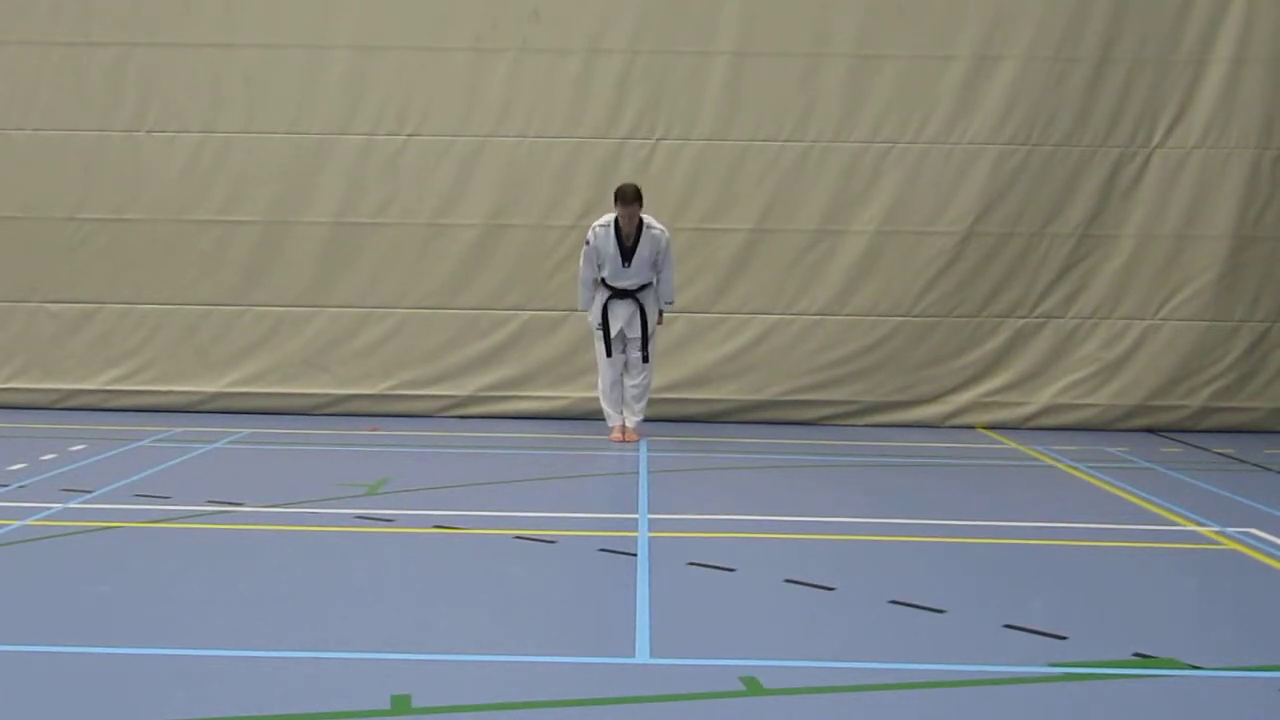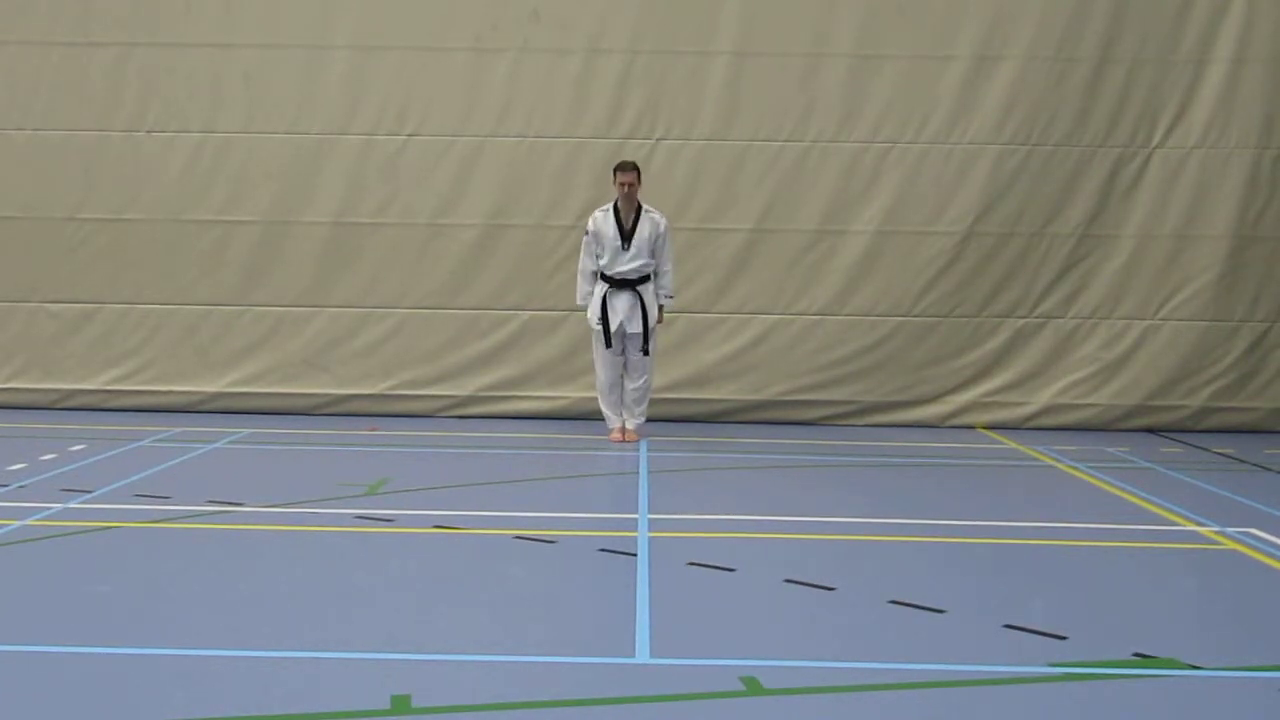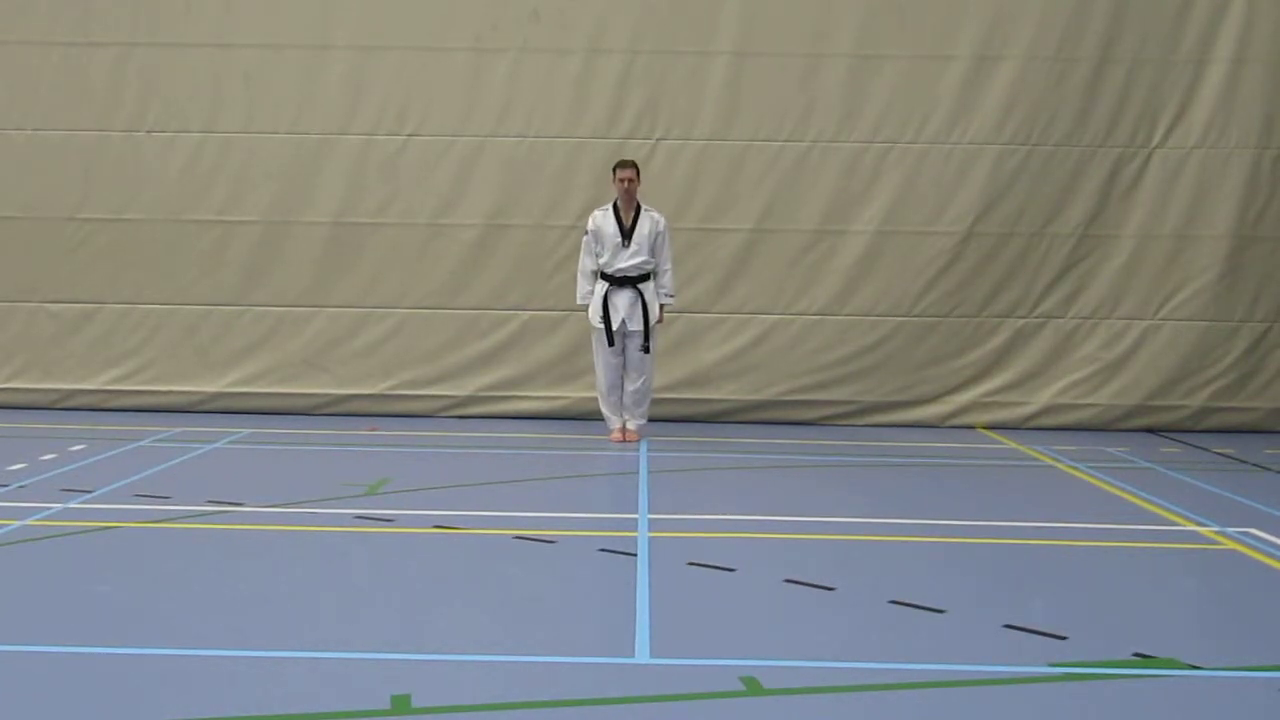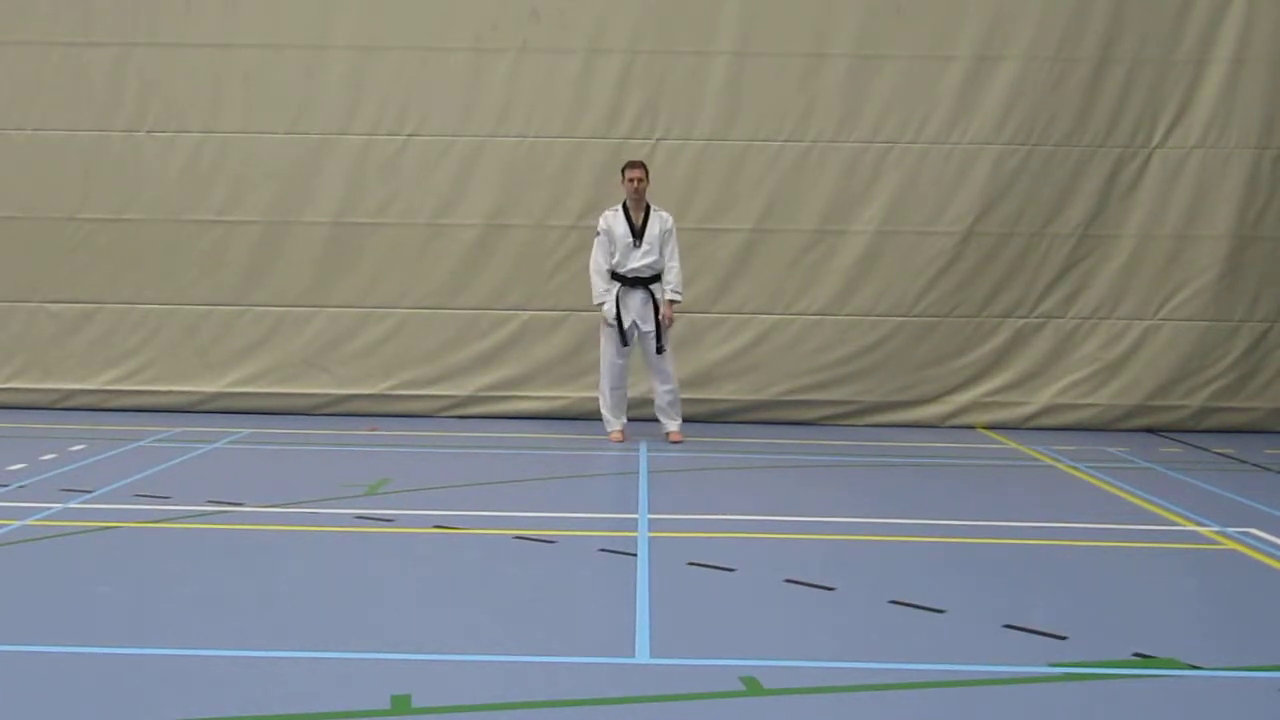
dt=0.5s
person 1, frame 1
left shoulder: (658, 234)
right shoulder: (598, 231)
left elbow: (665, 274)
right elbow: (587, 273)
left wrist: (662, 309)
right wrist: (589, 309)
left hip: (642, 304)
right hip: (608, 304)
left knee: (638, 367)
right knee: (609, 367)
left ankle: (632, 423)
right ankle: (615, 423)
person 1, frame 2
left shoulder: (656, 221)
right shoulder: (598, 219)
left elbow: (664, 266)
right elbow: (588, 264)
left wrist: (661, 305)
right wrist: (588, 304)
left hip: (641, 299)
right hip: (608, 298)
left knee: (639, 367)
right knee: (608, 367)
left ankle: (632, 423)
right ankle: (615, 423)
person 1, frame 3
left shoulder: (655, 221)
right shoulder: (598, 219)
left elbow: (663, 265)
right elbow: (587, 264)
left wrist: (662, 304)
right wrist: (588, 303)
left hip: (641, 297)
right hip: (608, 297)
left knee: (639, 366)
right knee: (608, 366)
left ankle: (633, 423)
right ankle: (615, 423)
person 1, frame 4
left shoulder: (664, 220)
right shoulder: (608, 219)
left elbow: (671, 263)
right elbow: (599, 264)
left wrist: (669, 302)
right wrist: (604, 303)
left hip: (652, 297)
right hip: (619, 296)
left knee: (662, 365)
right knee: (613, 365)
left ankle: (671, 424)
right ankle: (615, 424)
